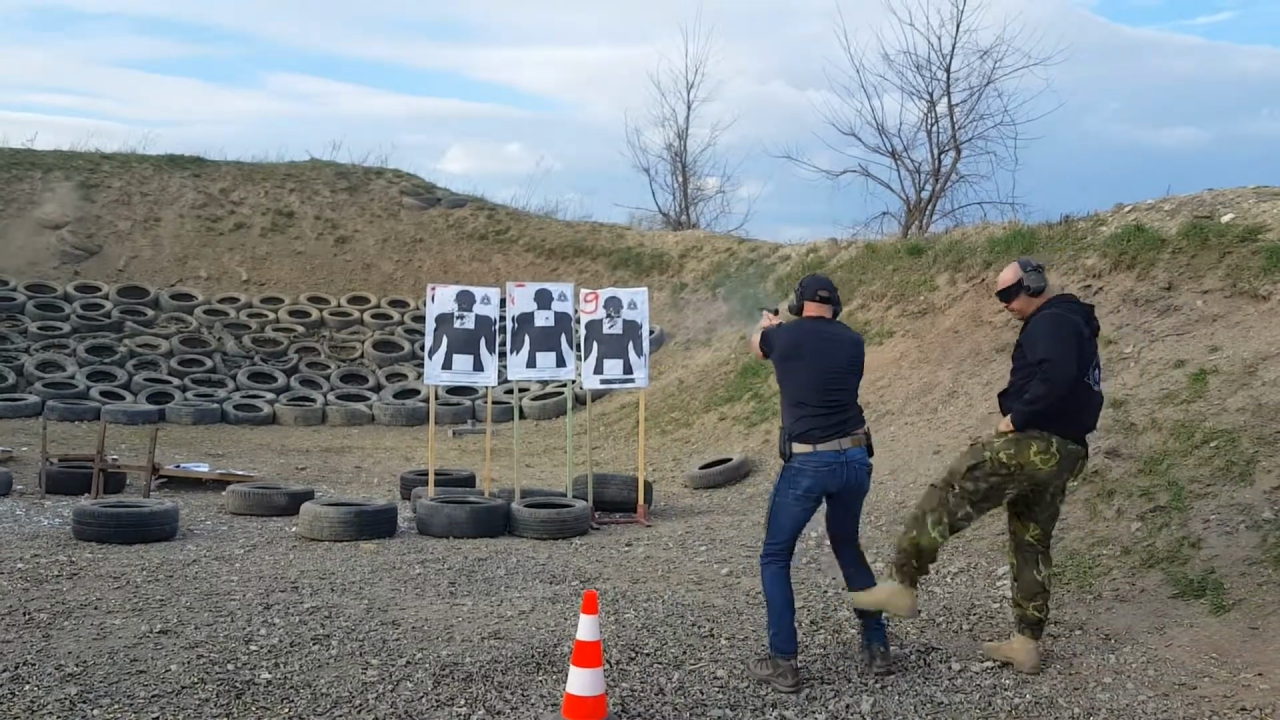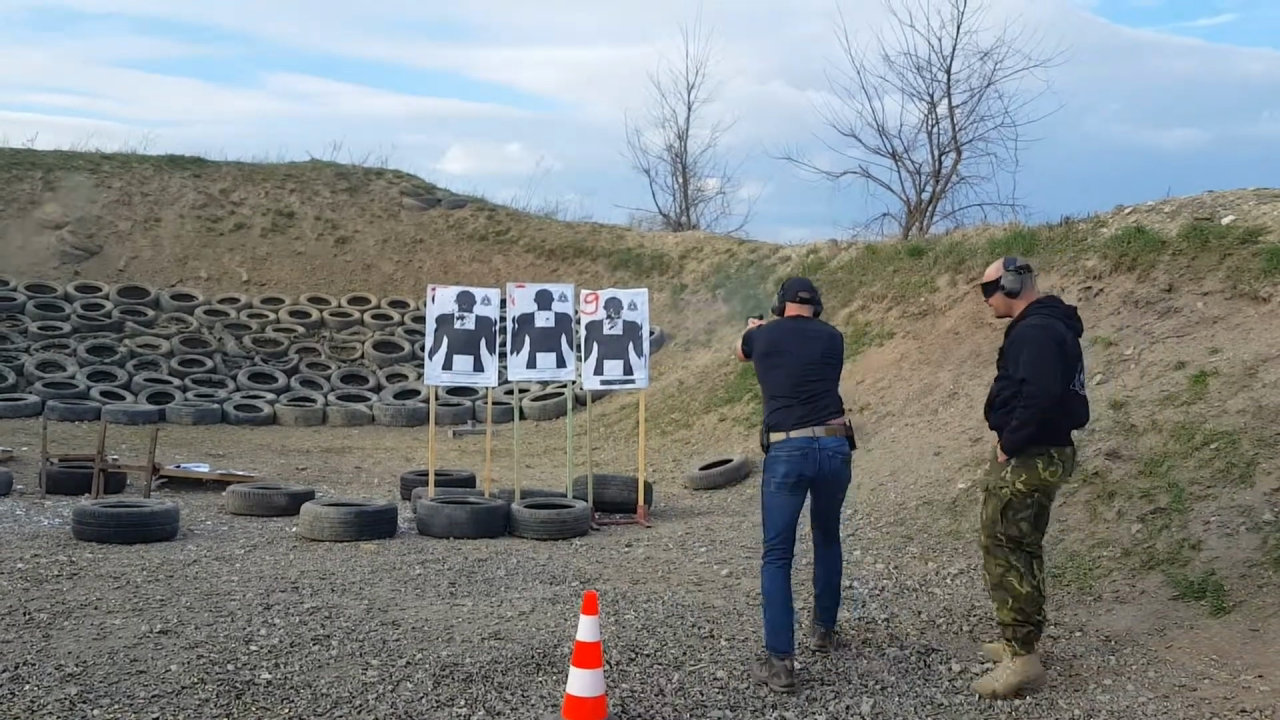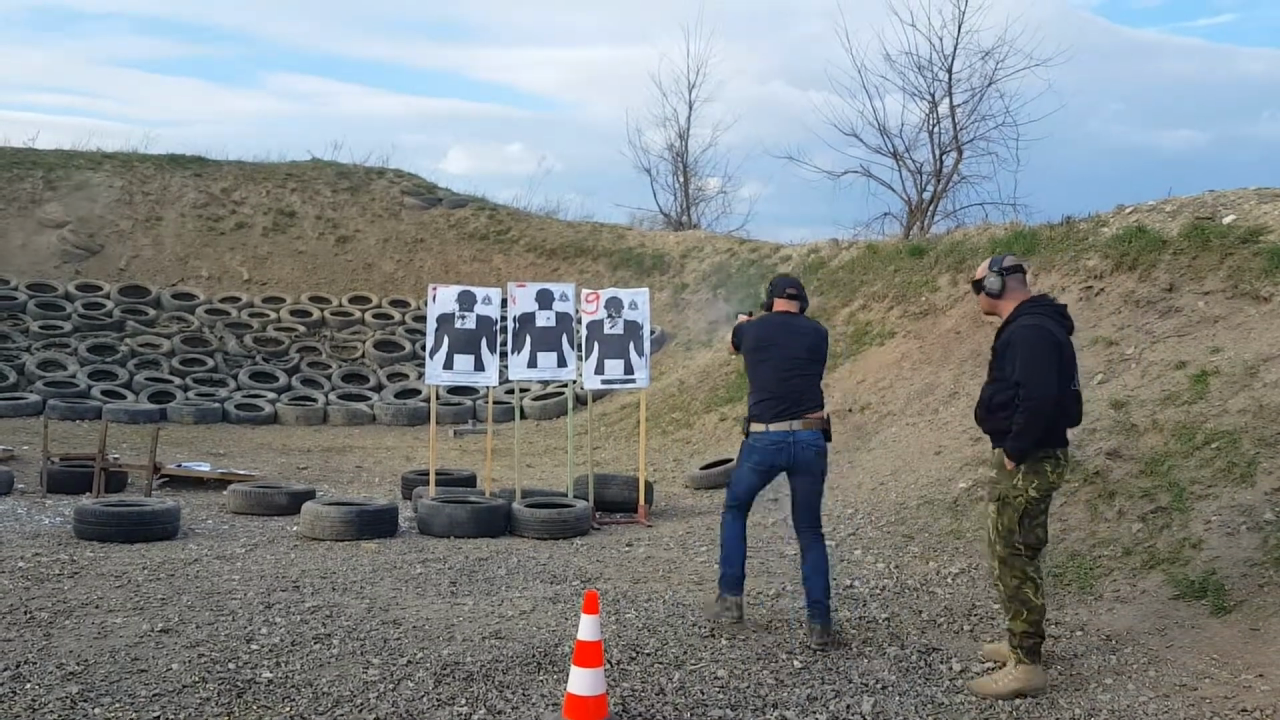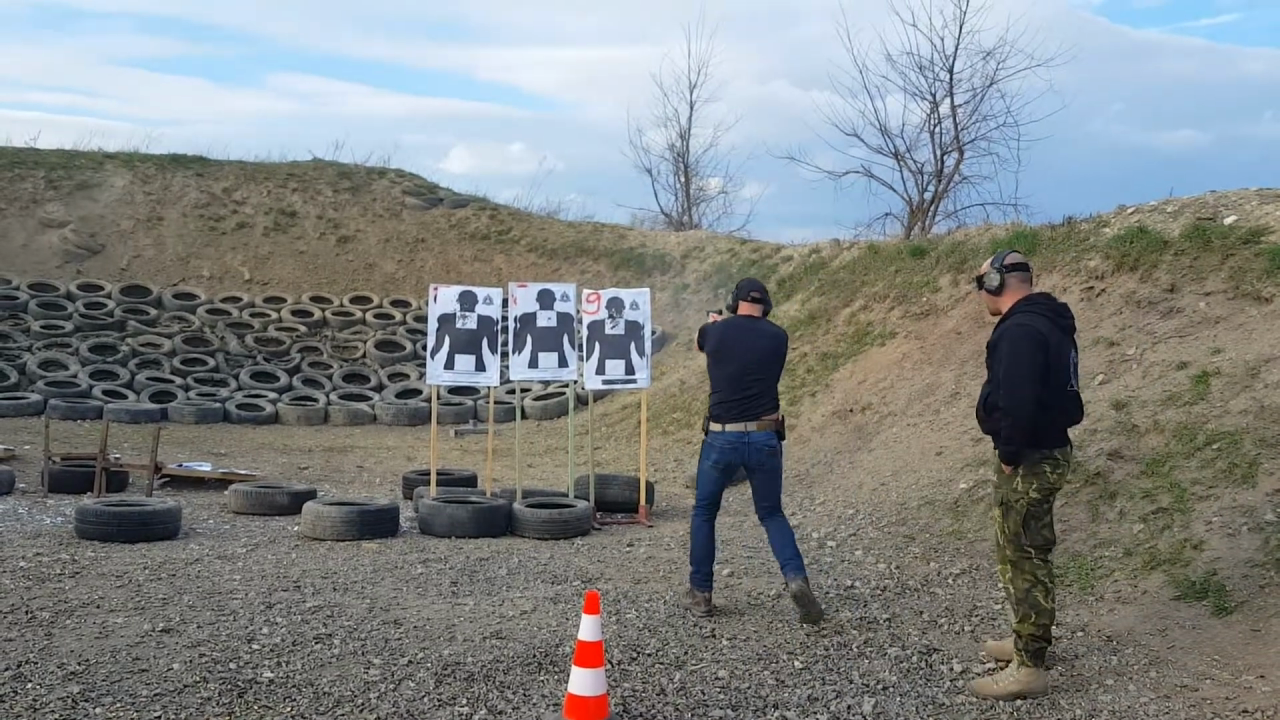
dt=0.3s
person 1, frame 1
left shoulder: (1050, 324)
right shoulder: (1071, 326)
left elbow: (1057, 376)
right elbow: (1074, 393)
left wrist: (1017, 418)
left hip: (1031, 444)
right hip: (1066, 452)
left knee: (941, 502)
right knee: (1032, 547)
left ankle: (901, 587)
right ankle: (1027, 643)
person 1, frame 2
left shoulder: (1034, 331)
right shoulder: (1054, 326)
left elbow: (1041, 396)
left wrist: (1010, 443)
left hip: (1025, 458)
right hip: (1052, 455)
left knee: (998, 549)
right knee: (1024, 549)
left ankle: (1021, 658)
right ankle: (1024, 646)
person 1, frame 3
left shoulder: (1028, 332)
right shoulder: (1035, 325)
left elbow: (1038, 401)
left wrist: (1015, 451)
left hip: (1026, 462)
right hip: (1036, 457)
left knee: (1012, 558)
right knee: (1021, 554)
left ankle: (1026, 666)
right ankle: (1022, 644)
person 1, frame 4
left shoulder: (1019, 331)
right shoulder: (1048, 323)
left elbow: (1020, 402)
left wrist: (1009, 455)
left hip: (1028, 461)
right hip: (1046, 453)
left knee: (1024, 560)
right knee: (1026, 555)
left ankle: (1030, 668)
right ankle: (1027, 644)
person 2, frame 1
left shoulder: (780, 336)
right shoulder: (853, 340)
left elbow: (758, 345)
left hip: (806, 462)
right hip: (855, 459)
left knee: (775, 558)
right knee: (847, 548)
left ankle: (782, 661)
right ankle: (876, 648)
person 2, frame 2
left shoulder: (762, 337)
right shoulder: (832, 337)
left elbow: (741, 352)
left hip: (786, 453)
right hip: (834, 448)
left knee: (777, 557)
right knee: (826, 536)
left ankle: (780, 661)
right ankle: (824, 629)
person 2, frame 3
left shoulder: (750, 330)
right shoulder: (818, 333)
left elbow: (732, 345)
left hip: (764, 440)
right hip: (810, 439)
left knee: (734, 512)
right knee: (809, 531)
left ankle: (730, 597)
right ankle: (819, 625)
person 2, frame 4
left shoulder: (713, 331)
right shoulder: (778, 337)
left hip: (722, 439)
right hip: (764, 438)
left knee: (704, 513)
right knee: (771, 514)
left ankle: (700, 593)
right ankle: (796, 579)
